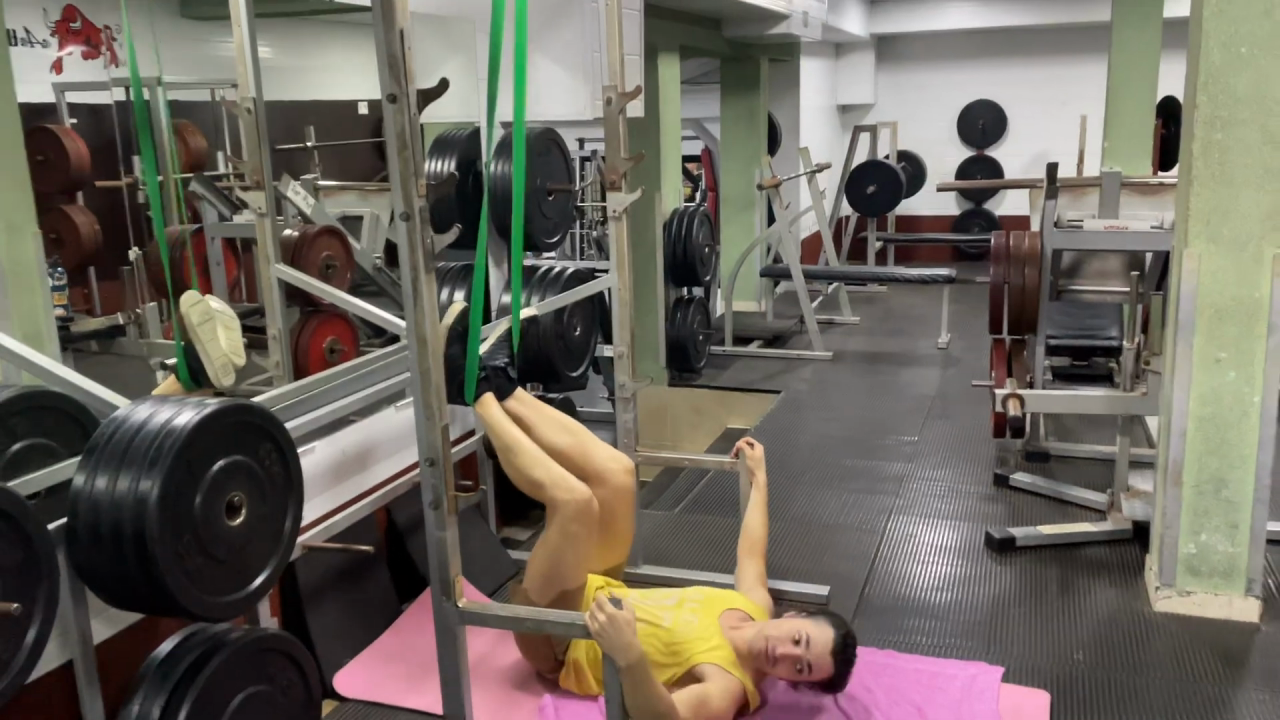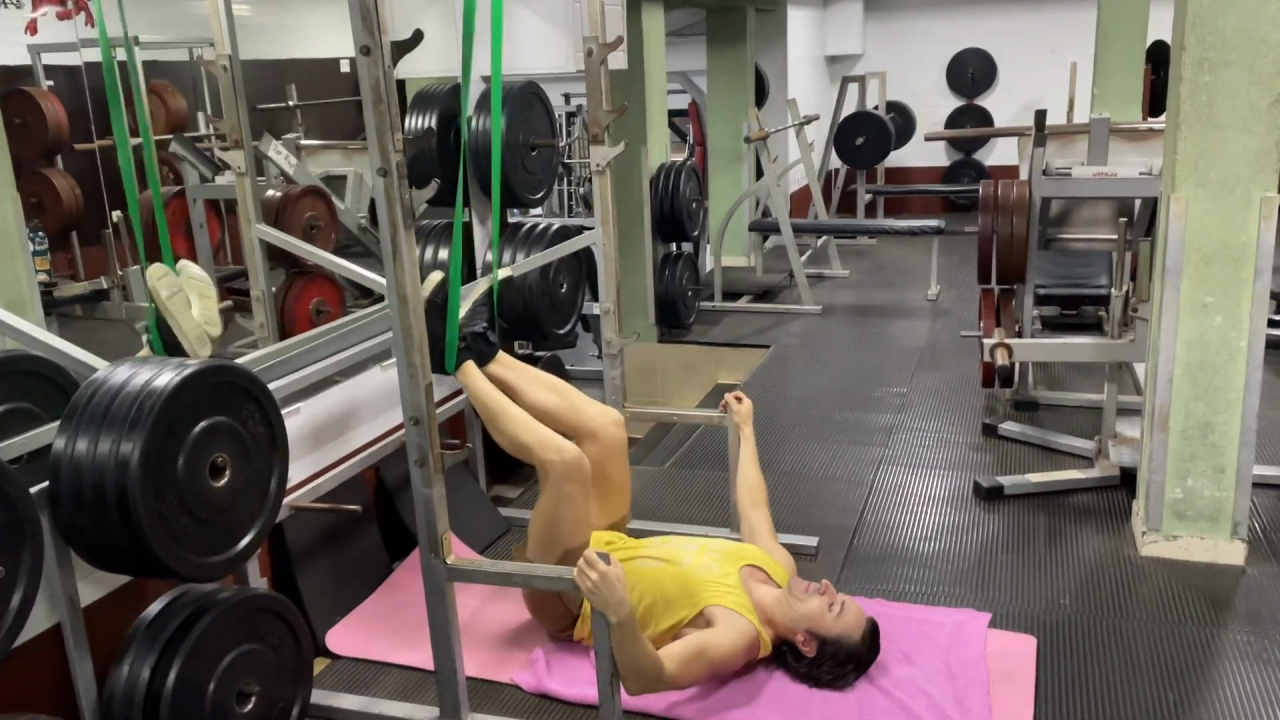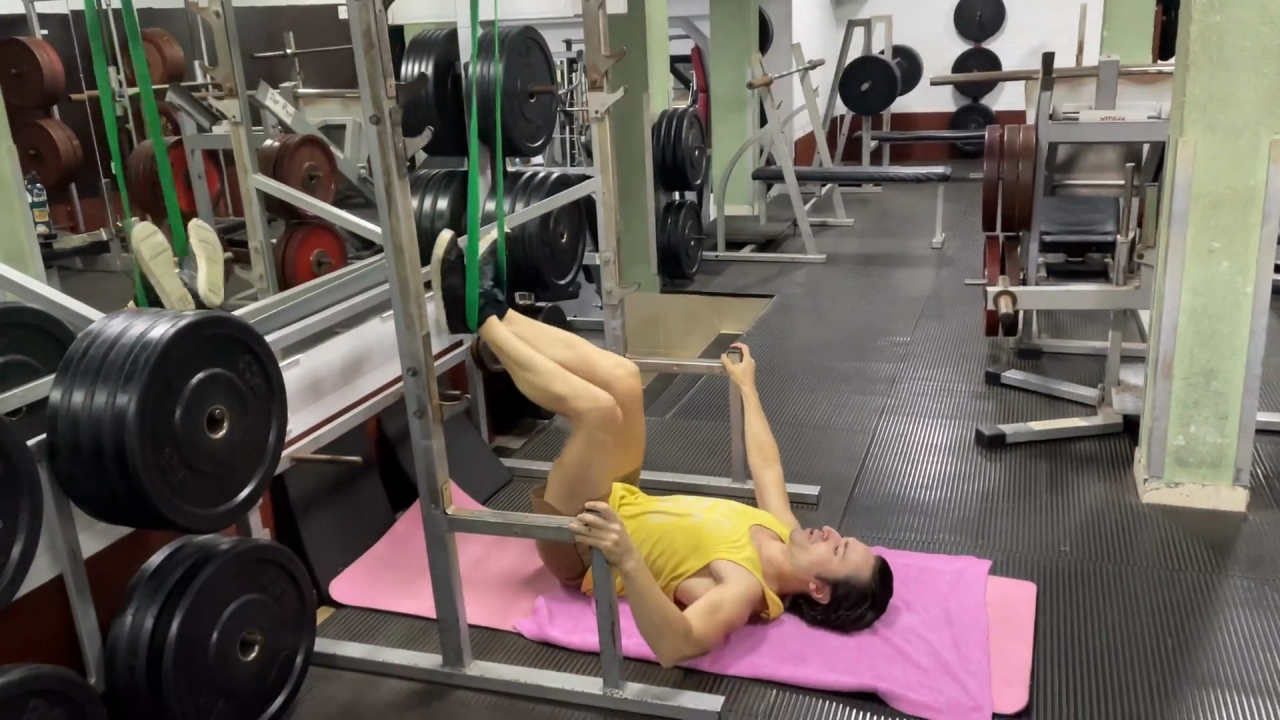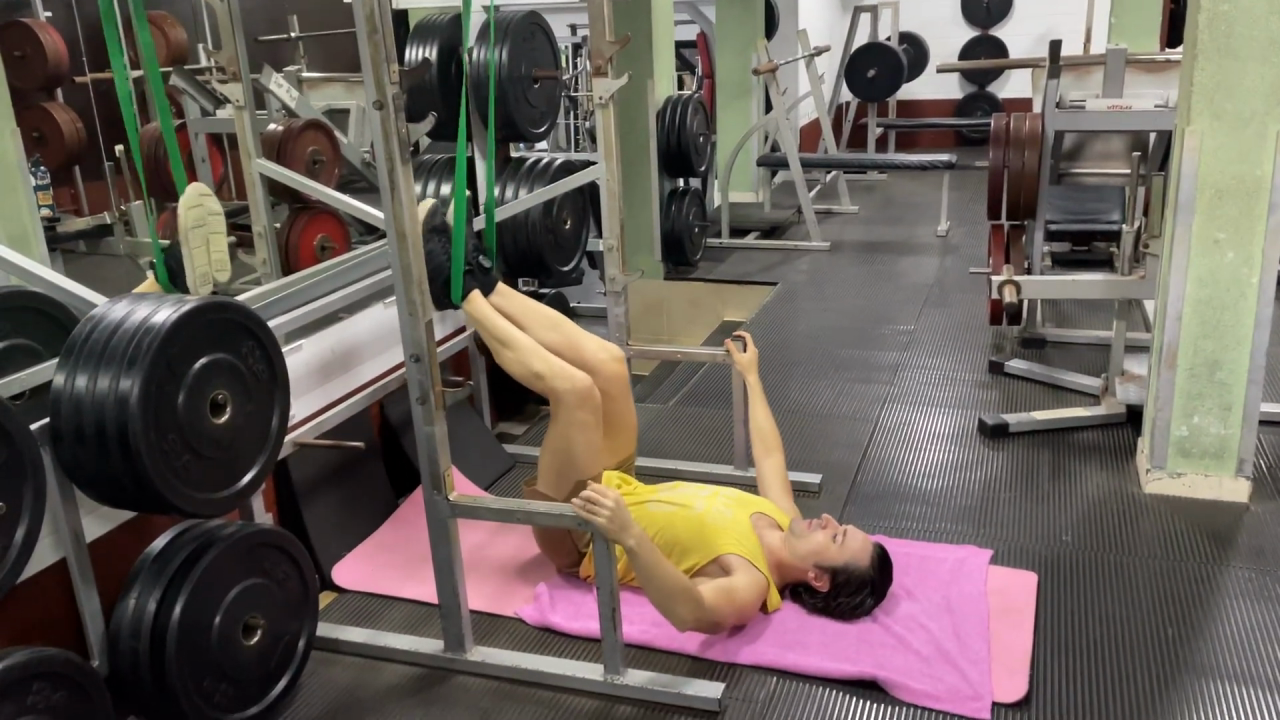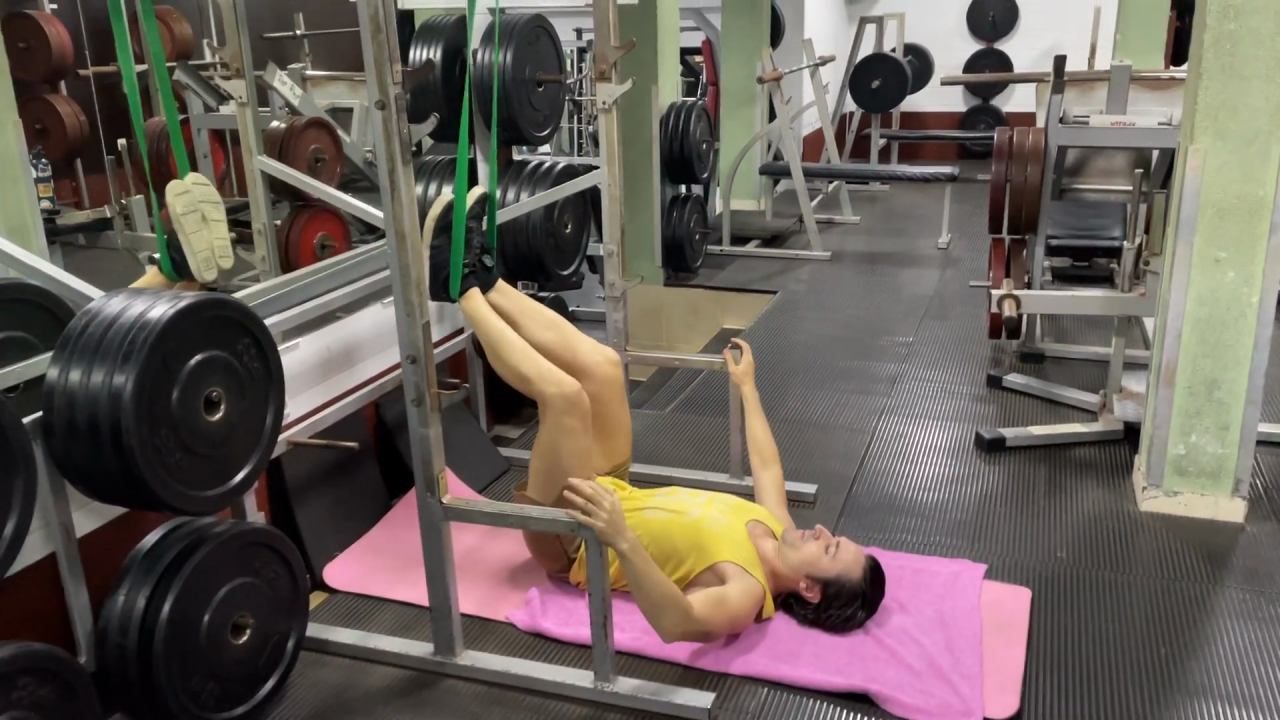
dt=1s
person 1, frame 1
left shoulder: (728, 687)
right shoulder: (754, 608)
right elbow: (751, 557)
left wrist: (629, 656)
right wrist: (759, 479)
left hip: (560, 645)
right hip: (594, 594)
left knee: (574, 497)
right knee: (616, 472)
left ankle: (478, 391)
right ankle: (500, 387)
person 1, frame 2
left shoulder: (742, 634)
right shoulder: (777, 571)
left elbow: (645, 679)
right elbow: (755, 510)
left wrist: (619, 613)
right wrist: (745, 430)
left hip: (569, 602)
right hip: (602, 549)
left knee: (563, 458)
right knee: (604, 426)
left ankle: (461, 360)
right ankle: (482, 353)
person 1, frame 3
left shoulder: (748, 587)
right shoulder: (784, 537)
left elbow: (675, 646)
right elbow: (768, 468)
left wrist: (628, 560)
right wrist: (747, 388)
left hip: (579, 544)
right hip: (616, 504)
left knee: (599, 407)
right knee: (622, 380)
left ankle: (482, 317)
right ankle: (492, 310)
person 1, frame 4
left shoulder: (751, 584)
right shoulder: (784, 525)
left elbow: (690, 614)
right elbow: (770, 457)
left wrist: (628, 537)
right wrist: (751, 377)
left hip: (579, 538)
right hip: (614, 490)
left knee: (574, 386)
right knee: (607, 363)
left ankle: (462, 291)
right ankle: (478, 282)
person 1, frame 5
left shoulder: (747, 591)
right shoulder: (777, 534)
left elbow: (678, 624)
right elbow: (767, 468)
left wrist: (623, 541)
right wrist: (747, 387)
left hip: (571, 544)
right hip: (613, 498)
left knee: (562, 391)
right knee: (601, 365)
left ankle: (462, 286)
right ankle: (480, 278)
